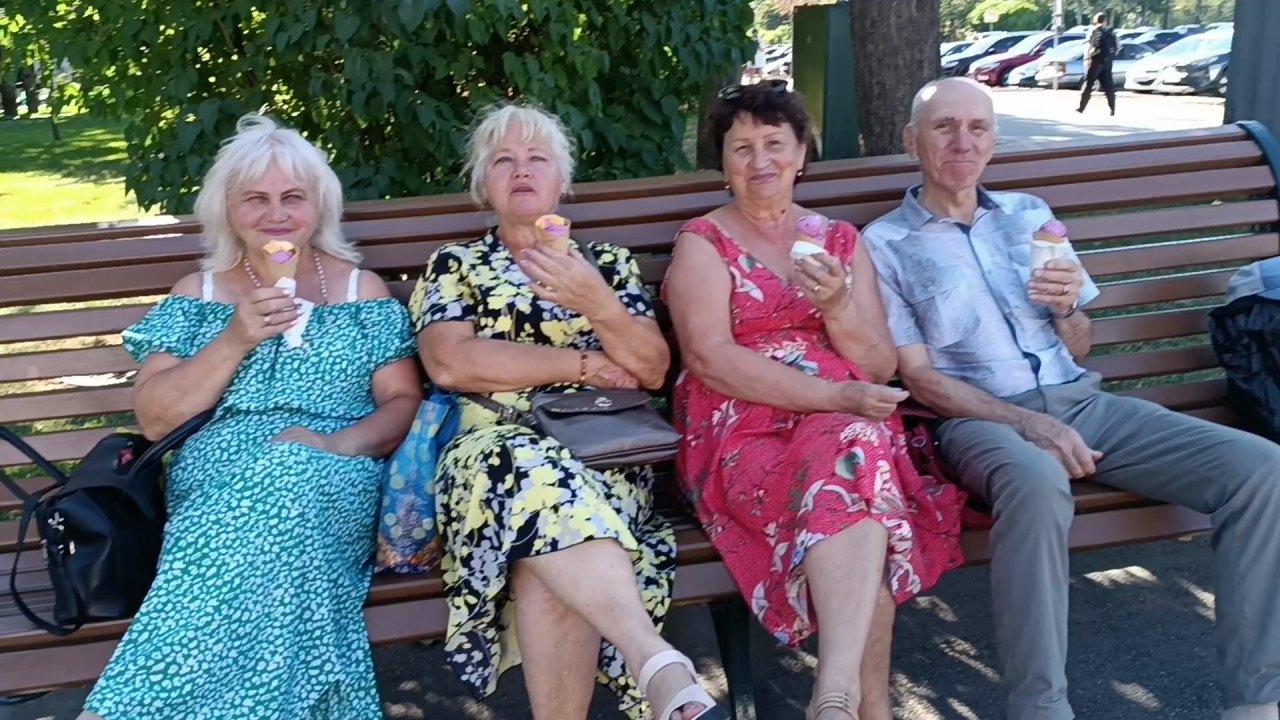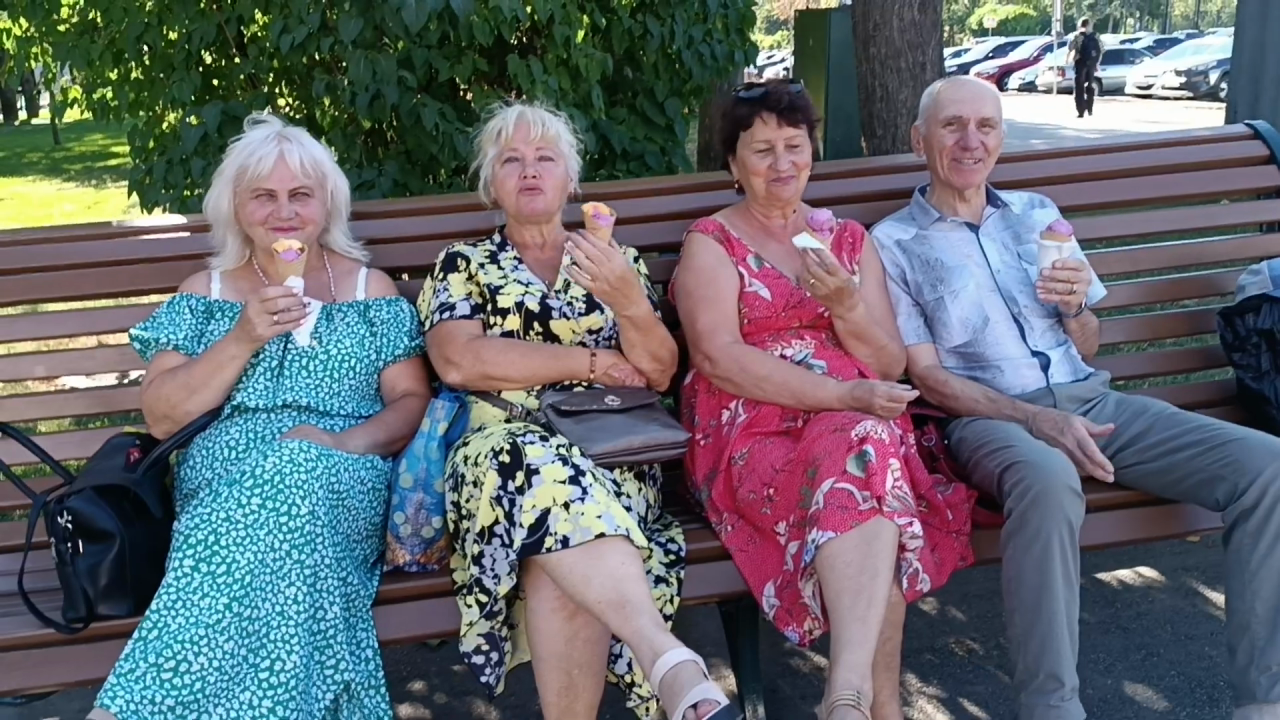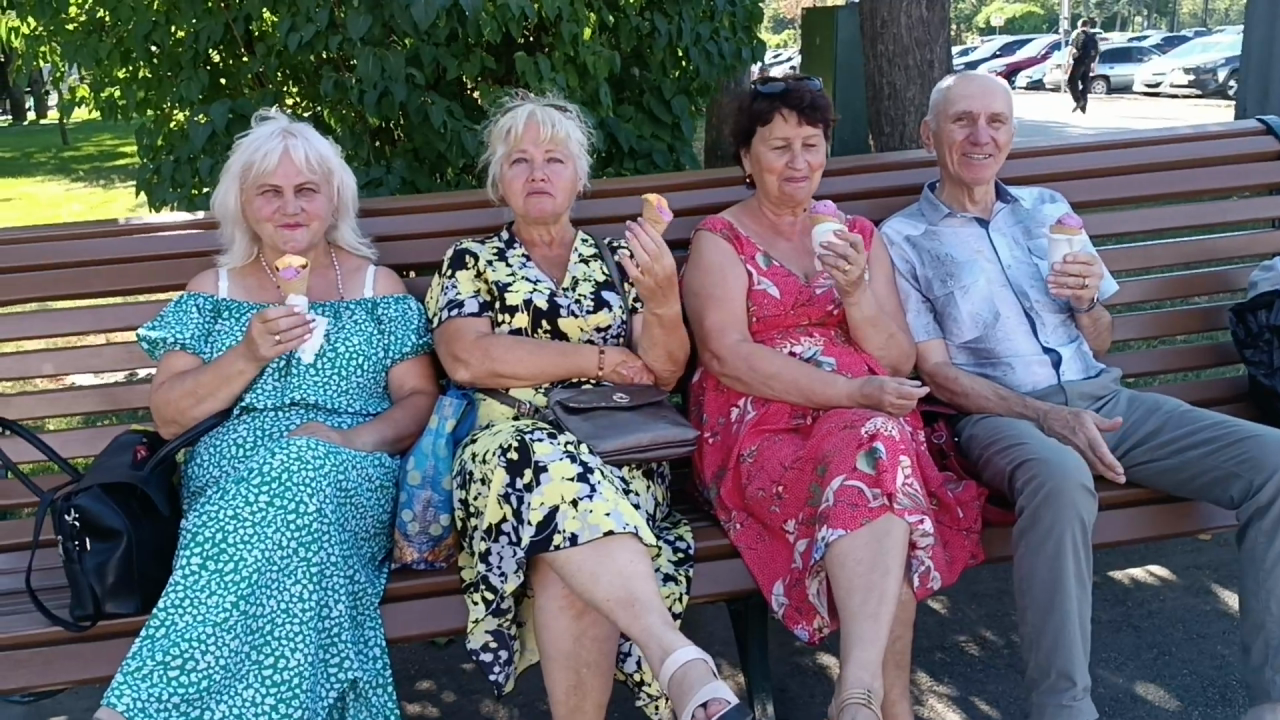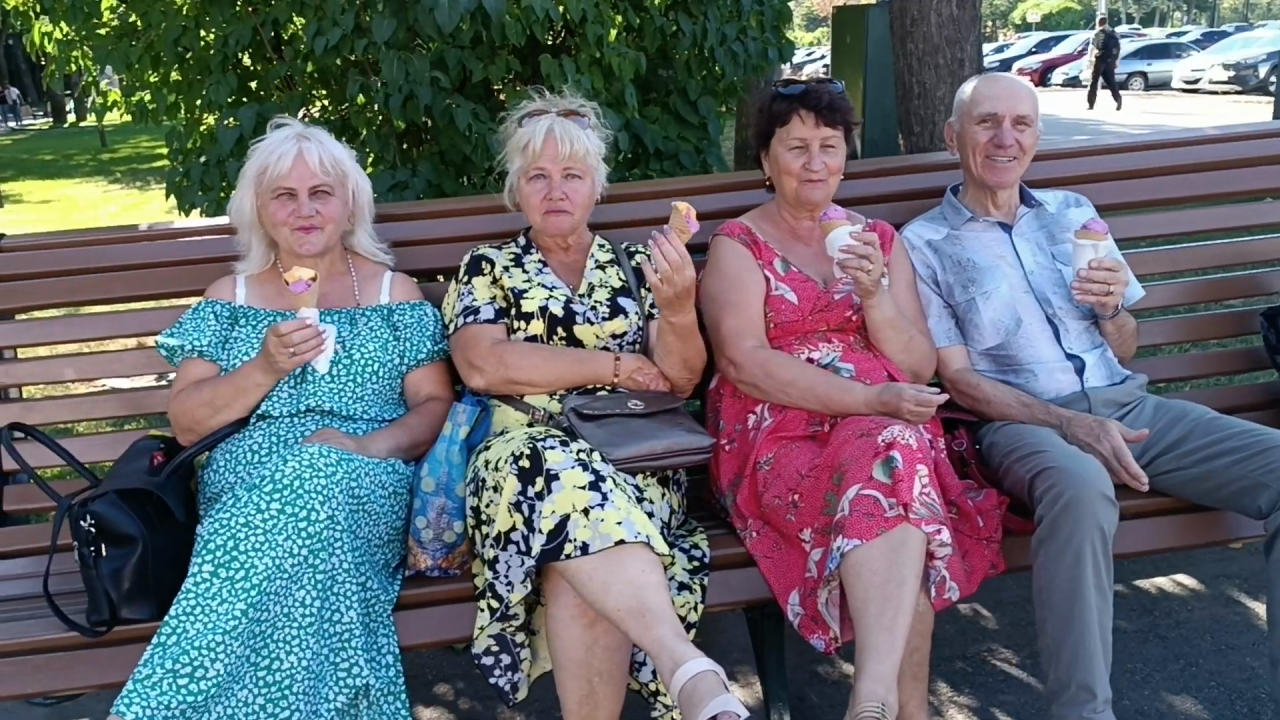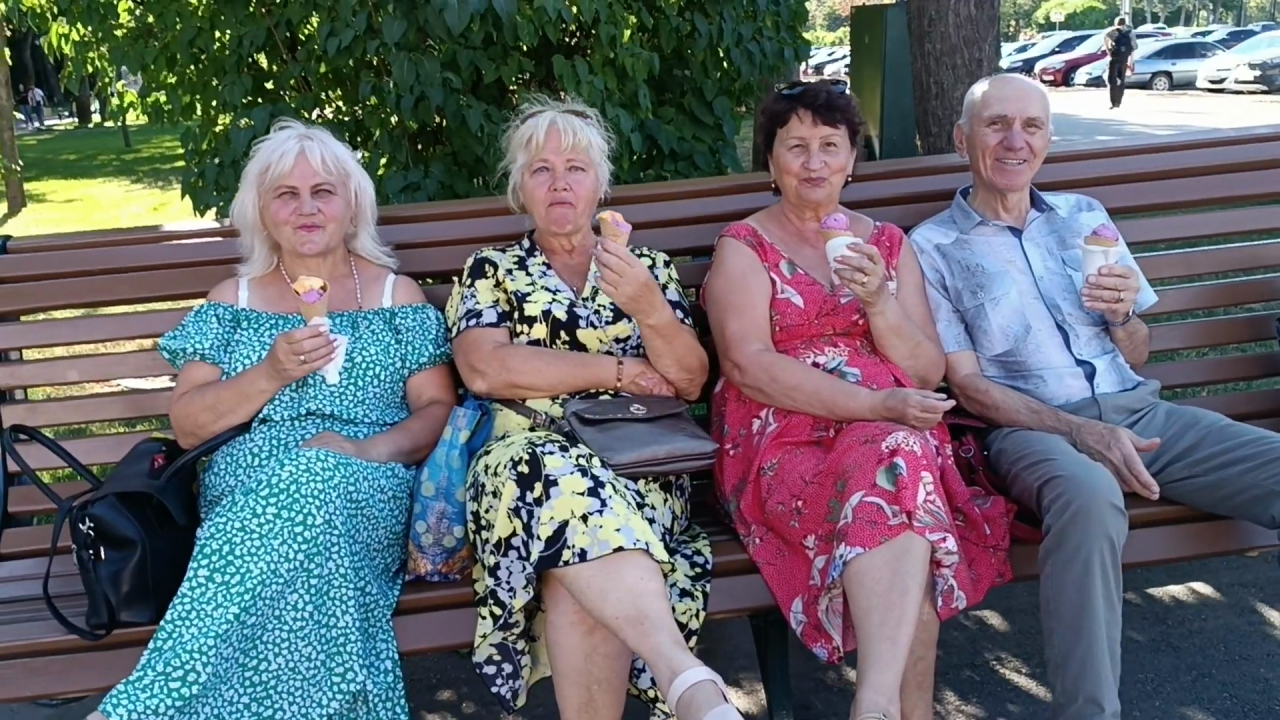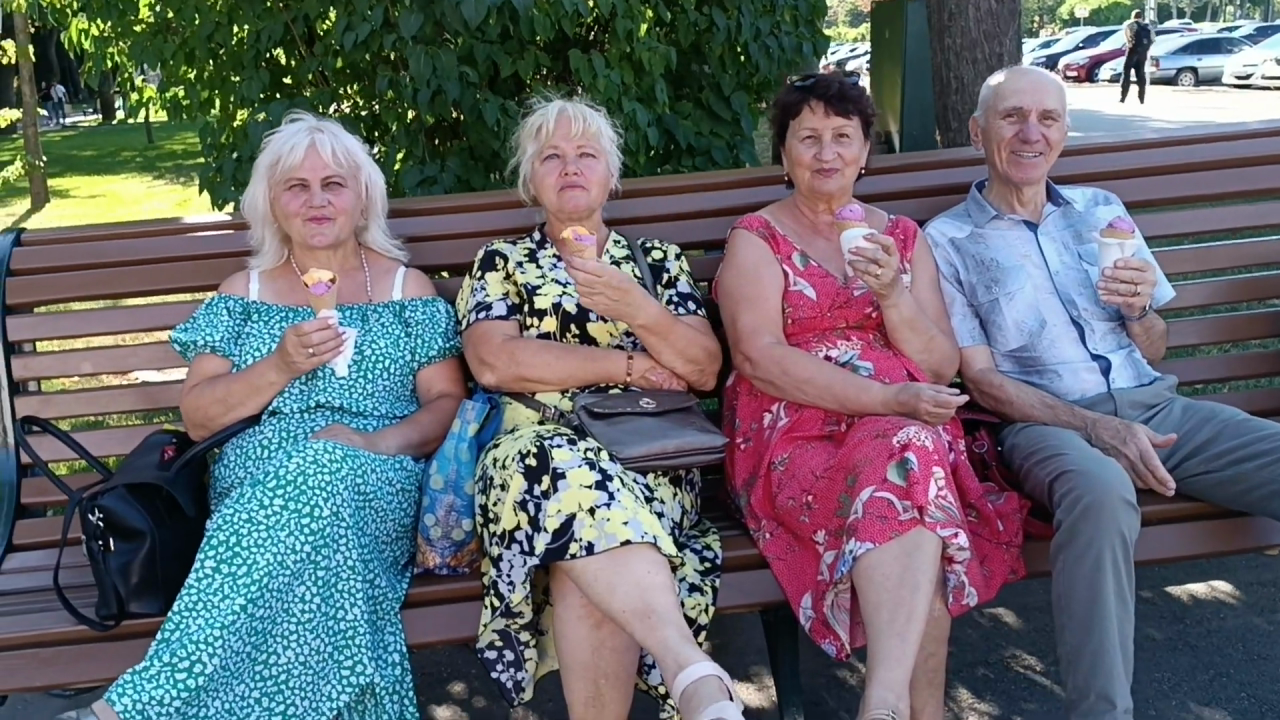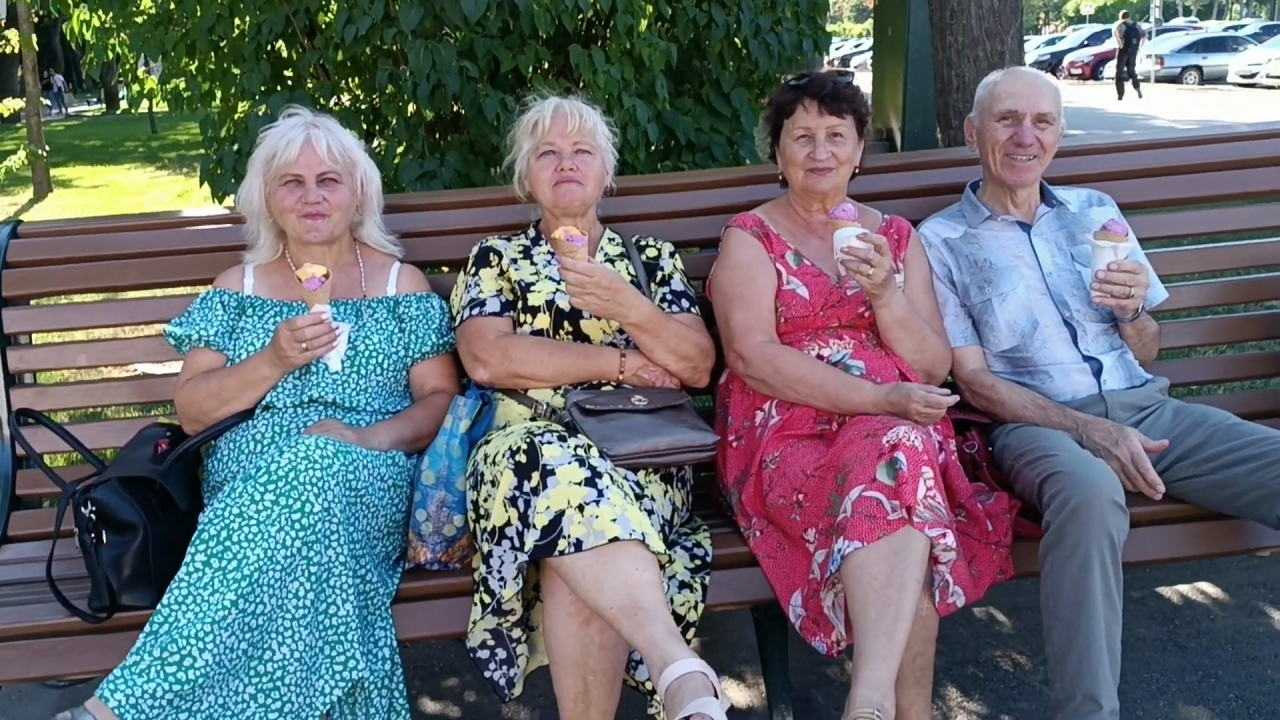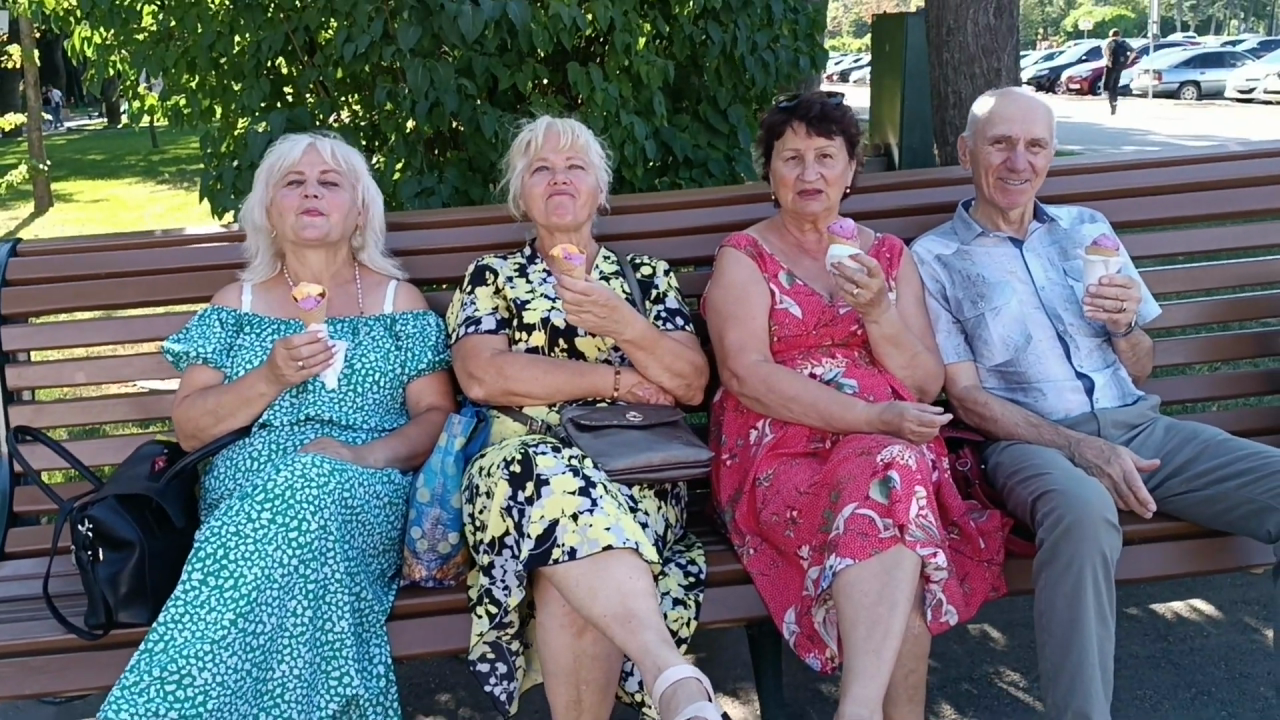
dt=0.4s
person 1, frame 1
left shoulder: (1028, 213)
right shoulder: (885, 243)
right elbow: (919, 376)
left wrist: (1066, 309)
right wrist: (1027, 424)
left hip: (1082, 401)
right hip: (980, 418)
right knee: (1037, 484)
person 1, frame 2
left shoulder: (1038, 213)
right shoulder: (893, 244)
right elbow: (928, 376)
left wrist: (1076, 309)
right wrist: (1037, 420)
left hip: (1089, 400)
right hip: (989, 417)
right knee: (1049, 482)
person 1, frame 3
left shoulder: (1048, 207)
right shoulder: (902, 239)
right elbow: (937, 372)
left wrist: (1088, 303)
right wrist: (1047, 415)
left hip: (1102, 397)
right hip: (999, 414)
right knee: (1060, 478)
person 1, frame 4
left shoulder: (1073, 211)
right shoulder: (924, 244)
right elbow: (958, 378)
left wrist: (1111, 310)
right wrist: (1069, 423)
left hip: (1128, 403)
right hip: (1022, 420)
right knee: (1080, 486)
person 1, frame 5
left shoulder: (1085, 216)
right shoulder: (932, 247)
right elbow: (966, 384)
left wrist: (1122, 316)
right wrist: (1080, 430)
left hip: (1139, 410)
right hip: (1031, 426)
right knee: (1089, 495)
person 1, frame 6
left shoulder: (1102, 209)
right shoulder: (947, 241)
right elbow: (981, 379)
left wrist: (1138, 311)
right wrist: (1096, 427)
left hip: (1155, 405)
right hip: (1047, 421)
right knee: (1102, 490)
person 1, frame 7
left shoulder: (1096, 210)
right shoulder: (942, 241)
right elbow: (974, 380)
left wrist: (1132, 311)
right wrist: (1089, 429)
left hip: (1145, 407)
right hip: (1039, 422)
right knee: (1089, 492)
person 1, frame 8
left shoulder: (1088, 227)
right shoulder: (935, 258)
left elbow: (1139, 371)
right elbow: (967, 396)
left wrist: (1124, 327)
right wrist: (1081, 447)
left hip: (1138, 426)
right hip: (1032, 441)
right knee: (1082, 510)
person 2, frame 1
left shoulder: (842, 238)
right shoulder: (703, 242)
left elbow: (881, 366)
right elbow: (711, 359)
left wrist: (837, 307)
right wrist: (834, 394)
left hip: (847, 420)
right hip: (743, 429)
left knee: (852, 452)
right knee: (851, 467)
person 2, frame 2
left shoulder: (850, 238)
right shoulder: (711, 243)
left elbow: (889, 366)
right elbow: (719, 360)
left wrist: (844, 304)
right wrist: (842, 395)
left hip: (855, 421)
right hip: (751, 429)
left knee: (863, 453)
right knee: (863, 467)
person 2, frame 3
left shoulder: (858, 233)
right shoulder: (719, 239)
left elbow: (898, 362)
right elbow: (727, 358)
left wrist: (855, 292)
right wrist: (851, 391)
left hip: (864, 416)
right hip: (761, 426)
left knee: (875, 449)
right knee: (873, 455)
person 2, frame 4
left shoulder: (880, 238)
right shoulder: (737, 245)
left elbow: (918, 366)
right elbow: (745, 364)
left wrist: (874, 295)
right wrist: (870, 400)
left hip: (884, 423)
right hip: (778, 433)
left knee: (891, 455)
right knee: (890, 472)
person 2, frame 5
left shoulder: (888, 242)
right shoulder: (743, 247)
left elbow: (927, 374)
right elbow: (750, 368)
left wrist: (878, 302)
right wrist: (877, 405)
left hip: (892, 431)
right hip: (783, 439)
left knee: (896, 462)
right knee: (896, 475)
person 2, frame 6
left shoulder: (902, 235)
right shoulder: (755, 239)
left elbow: (941, 367)
right elbow: (761, 361)
left wrist: (892, 295)
right wrist: (888, 400)
left hip: (904, 425)
right hip: (795, 433)
left knee: (906, 456)
right knee: (907, 471)
person 2, frame 7
left shoulder: (896, 234)
right shoulder: (749, 237)
left elbow: (933, 367)
right elbow: (753, 359)
left wrist: (885, 294)
right wrist: (879, 399)
left hip: (895, 424)
right hip: (787, 432)
left knee: (896, 457)
right knee: (895, 469)
person 2, frame 8
left shoulder: (889, 254)
right shoulder: (743, 257)
left elbow: (926, 385)
right elbow: (747, 377)
left wrist: (877, 313)
right wrist: (872, 416)
left hip: (888, 442)
right hip: (780, 450)
left knee: (892, 476)
right knee: (888, 489)
person 3, frame 1
left shoulder: (607, 263)
right shoulder: (455, 264)
left elbow: (651, 370)
right elbow: (449, 363)
left wrist: (597, 305)
right wrist: (582, 363)
right hip: (497, 450)
left knee: (552, 566)
right knee: (533, 478)
right ankle: (662, 670)
person 3, frame 2
left shoulder: (616, 258)
right shoulder: (463, 263)
left elbow: (657, 372)
right elbow: (458, 363)
left wrist: (629, 299)
right wrist: (590, 361)
right hip: (507, 451)
left knee: (563, 564)
right knee: (543, 476)
right ankle: (672, 667)
person 3, frame 3
left shoulder: (619, 258)
right shoulder: (469, 261)
left elbow: (665, 371)
right elbow: (467, 359)
left wrist: (661, 297)
right wrist: (599, 359)
right hip: (513, 449)
left knee: (571, 562)
right knee: (551, 473)
right ankle: (681, 665)
person 3, frame 4
left shoulder: (635, 263)
right shoulder: (486, 267)
left elbow: (682, 378)
right elbow: (482, 367)
left wrist: (678, 308)
right wrist: (615, 366)
right hip: (527, 455)
left knee: (584, 572)
right knee: (562, 479)
person 3, frame 5
left shoulder: (646, 265)
right shoulder: (490, 269)
left elbow: (690, 380)
right elbow: (485, 370)
left wrist: (649, 310)
right wrist: (618, 370)
right hip: (529, 459)
left knee: (583, 573)
right knee: (563, 485)
person 3, frame 6
left shoulder: (657, 259)
right shoulder: (501, 261)
left elbow: (704, 370)
right elbow: (494, 364)
left wrist: (636, 309)
right wrist: (628, 365)
right hip: (541, 454)
left knee: (590, 568)
right knee: (572, 481)
person 3, frame 7
left shoulder: (651, 256)
right shoulder: (495, 257)
left elbow: (698, 366)
right elbow: (487, 359)
left wrist: (627, 307)
right wrist: (619, 361)
right hip: (532, 447)
left knee: (580, 568)
right knee: (557, 471)
person 3, frame 8
left shoulder: (647, 275)
right shoulder: (492, 275)
left elbow: (692, 384)
right elbow: (483, 377)
left wrist: (622, 326)
right wrist: (616, 380)
right hip: (527, 466)
left knee: (578, 572)
right knee: (552, 482)
person 4, frame 1
left shoulder: (362, 289)
right shoulder: (196, 295)
left elbow: (404, 403)
right elbow: (153, 419)
left wrist: (339, 443)
right wrist: (236, 340)
left hip: (330, 481)
right hip: (217, 480)
left knee: (287, 480)
right knee: (260, 515)
person 4, frame 2
left shoulder: (371, 289)
right shoulder: (203, 293)
left elbow: (412, 402)
right elbow: (160, 416)
left wrist: (348, 443)
right wrist: (244, 338)
left hip: (336, 483)
right hip: (225, 481)
left knee: (293, 479)
right knee: (276, 508)
person 4, frame 3
left shoulder: (379, 285)
right shoulder: (211, 290)
left elbow: (420, 399)
right elbow: (168, 417)
left wrist: (356, 439)
right wrist: (249, 355)
left hip: (347, 477)
right hip: (234, 476)
left knee: (305, 471)
right knee: (281, 505)
person 4, frame 4
left shoulder: (395, 292)
right shoulder: (228, 297)
left elbow: (436, 406)
right elbow: (186, 423)
left wrist: (371, 446)
right wrist: (267, 366)
left hip: (362, 487)
right hip: (250, 484)
left knee: (311, 488)
right knee: (294, 510)
person 4, frame 5
left shoulder: (397, 294)
right shoulder: (231, 301)
left elbow: (439, 410)
right elbow: (187, 426)
left wrist: (370, 450)
right wrist: (273, 373)
left hip: (365, 490)
right hip: (251, 490)
left knee: (316, 482)
right knee: (302, 509)
person 4, frame 6
left shoulder: (408, 288)
right shoulder: (242, 293)
left elbow: (448, 403)
right elbow: (197, 418)
left wrist: (376, 443)
right wrist: (281, 366)
left hip: (371, 485)
right hip: (259, 486)
left knee: (322, 472)
right knee: (300, 510)
person 4, frame 7
left shoulder: (403, 283)
right shoulder: (237, 287)
left elbow: (441, 398)
right elbow: (191, 411)
left wrist: (373, 438)
right wrist: (274, 359)
left hip: (365, 481)
right hip: (250, 479)
left knee: (313, 467)
right knee: (294, 486)
person 4, frame 8
left shoulder: (399, 300)
right shoulder: (235, 304)
left elbow: (437, 416)
right elbow: (188, 429)
left wrist: (366, 456)
right wrist: (270, 378)
left hip: (360, 495)
right hip: (249, 493)
left knee: (307, 487)
right knee: (284, 515)
